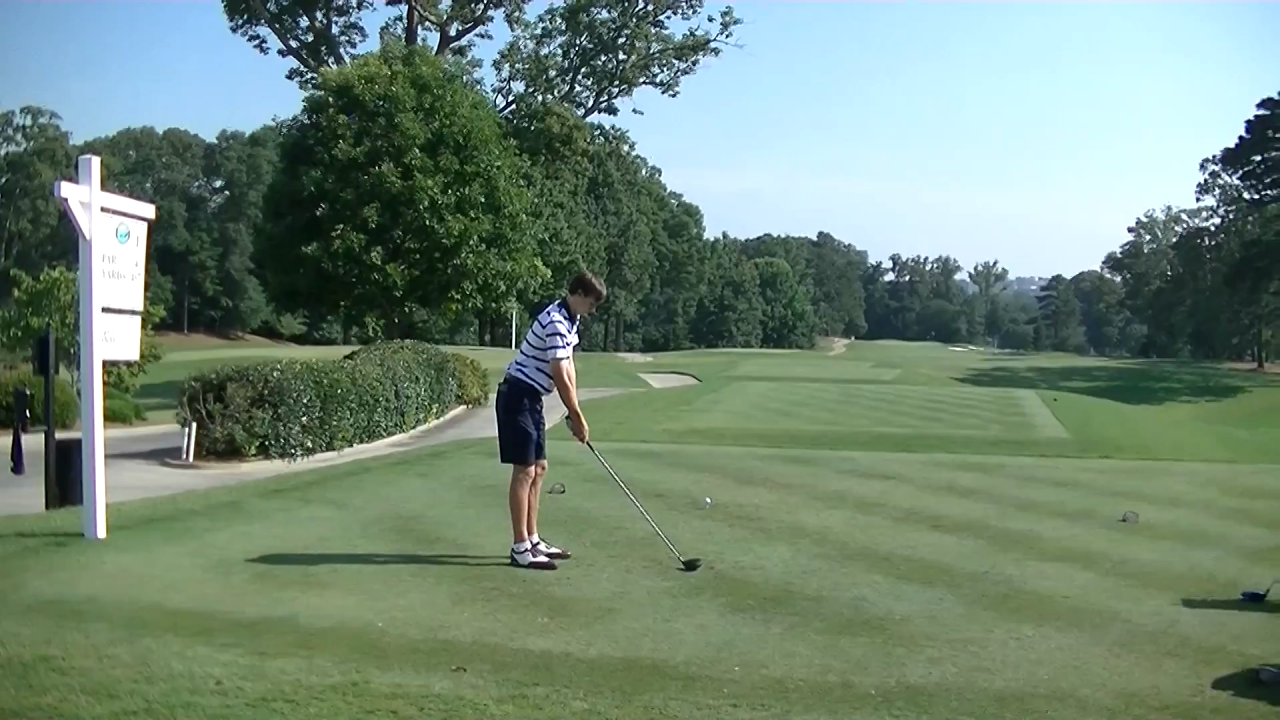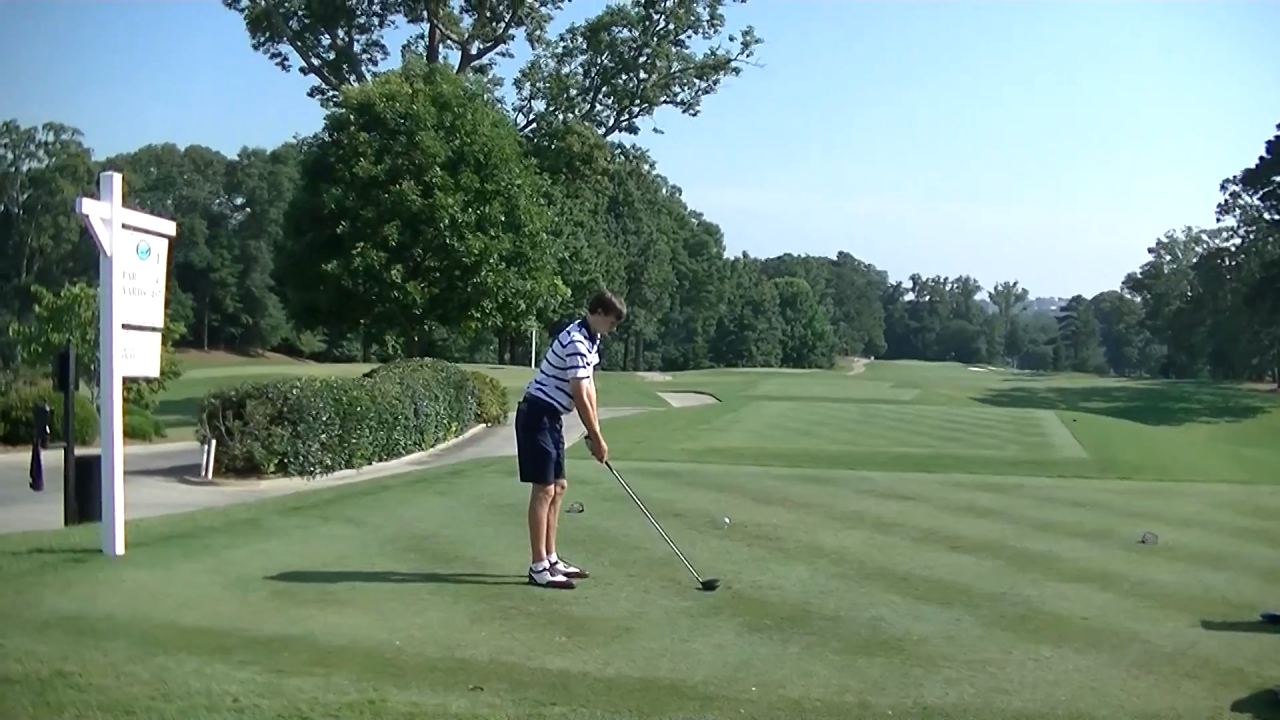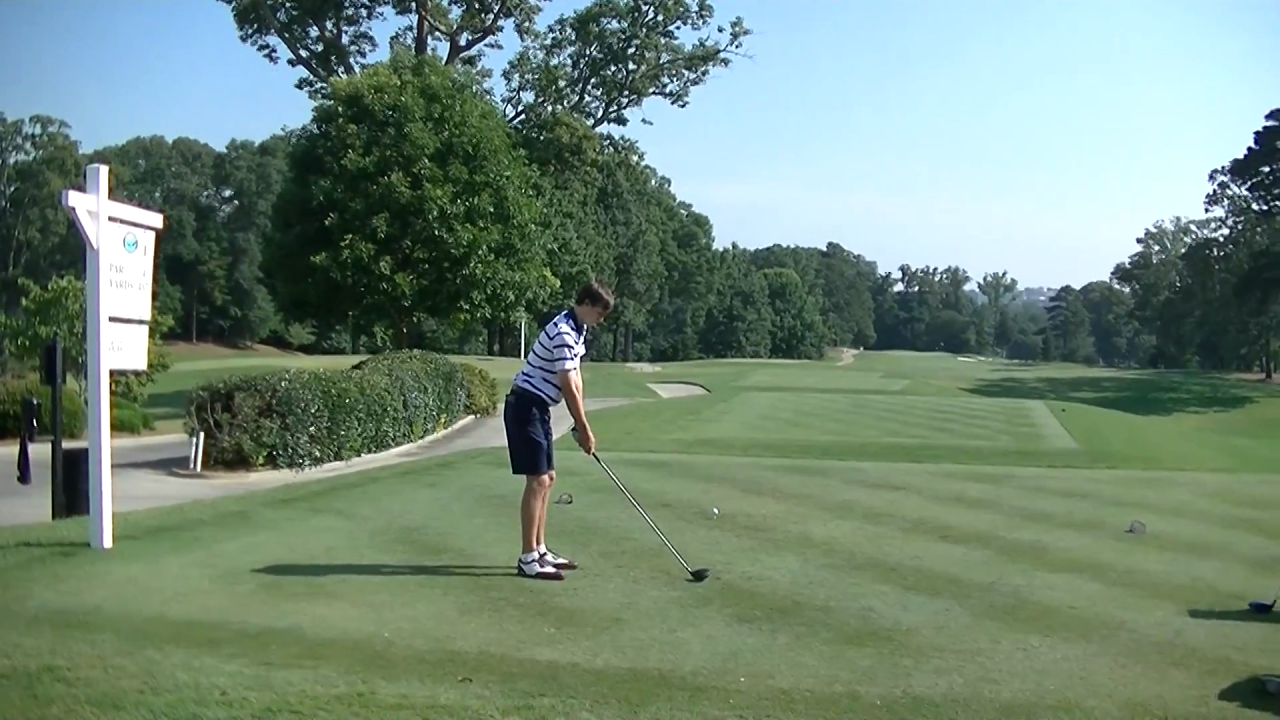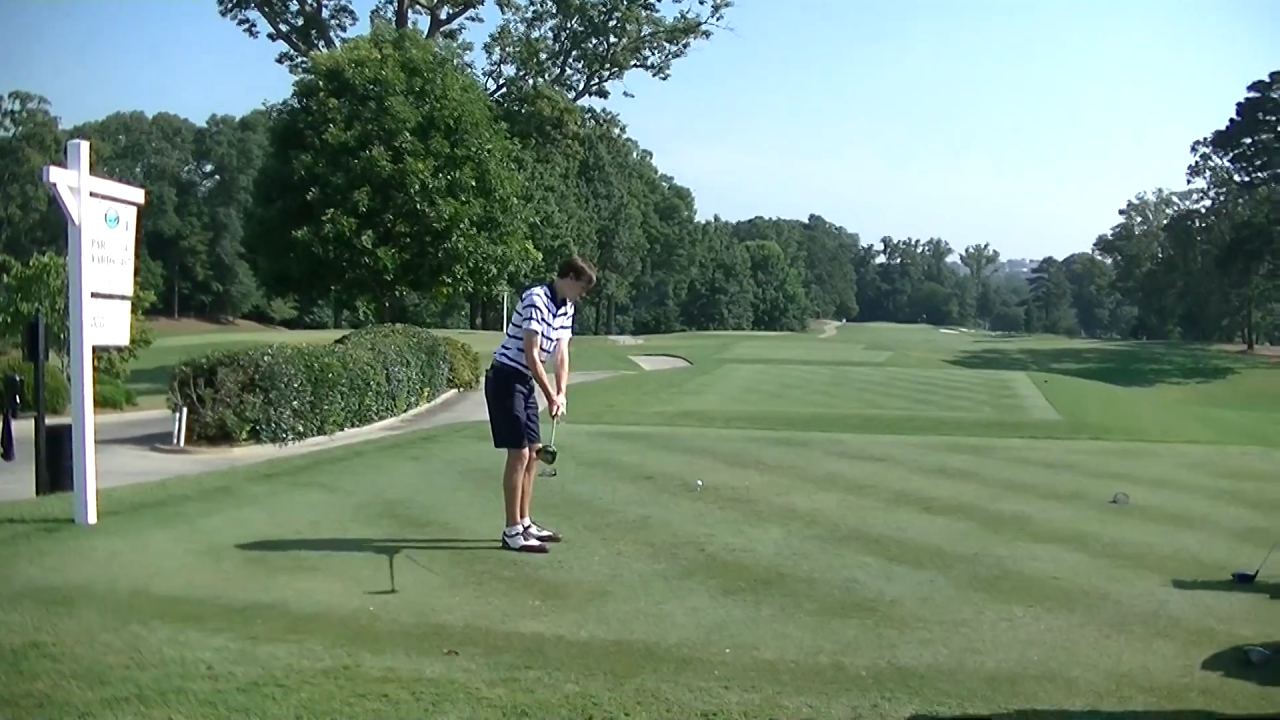
dt=0.4s
person 1, frame 1
left shoulder: (570, 318)
right shoulder: (555, 322)
left elbow: (569, 367)
right elbow: (560, 377)
left wrist: (573, 413)
right wrist: (578, 417)
left hip: (531, 398)
right hip: (517, 396)
left knee: (539, 468)
right knee: (524, 470)
left ankle: (533, 539)
right ankle: (520, 548)
person 1, frame 2
left shoulder: (590, 338)
right shoulder: (576, 342)
left elbow: (589, 387)
right elbow: (579, 396)
left wrist: (596, 431)
right wrist: (597, 438)
left hip: (550, 416)
right hip: (537, 415)
left knee: (558, 487)
right knee: (544, 489)
left ankle: (551, 559)
right ankle: (538, 567)
person 1, frame 3
left shoulder: (577, 329)
right shoulder: (563, 333)
left elbow: (576, 377)
right elbow: (568, 389)
left wrist: (581, 425)
right wrist: (585, 430)
left hip: (538, 408)
right hip: (525, 406)
left knee: (548, 478)
right knee: (537, 480)
left ankle: (540, 550)
right ankle: (528, 558)
person 1, frame 4
left shoulder: (566, 308)
right shoulder: (535, 298)
left elbow: (562, 352)
right elbow: (528, 351)
left wrist: (561, 394)
right wrist: (548, 390)
left hip: (526, 382)
right hip: (506, 379)
left knee: (533, 451)
right knee: (519, 453)
left ankle: (524, 523)
right ankle: (512, 531)
